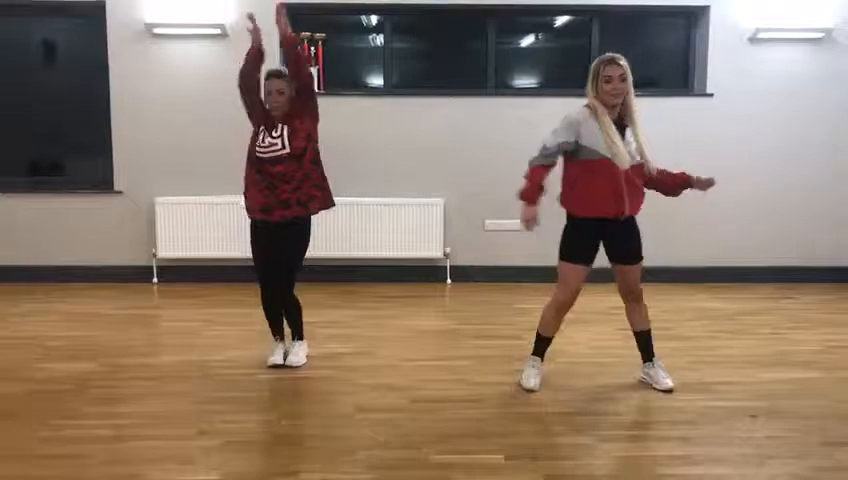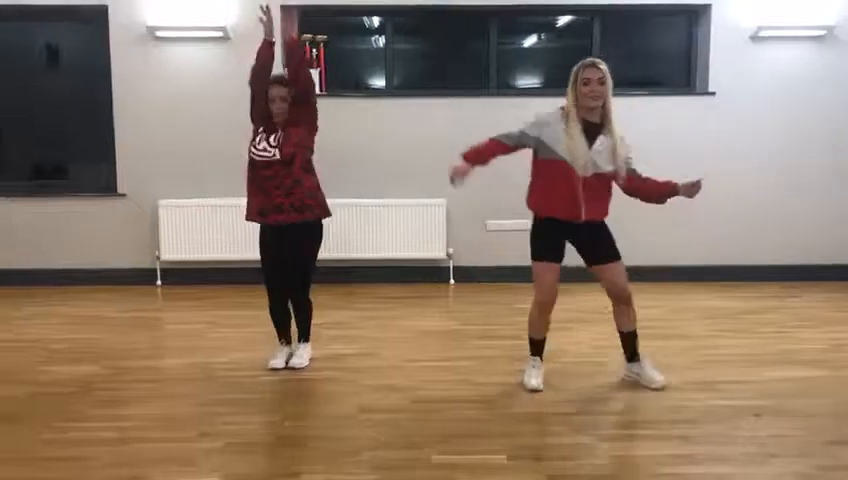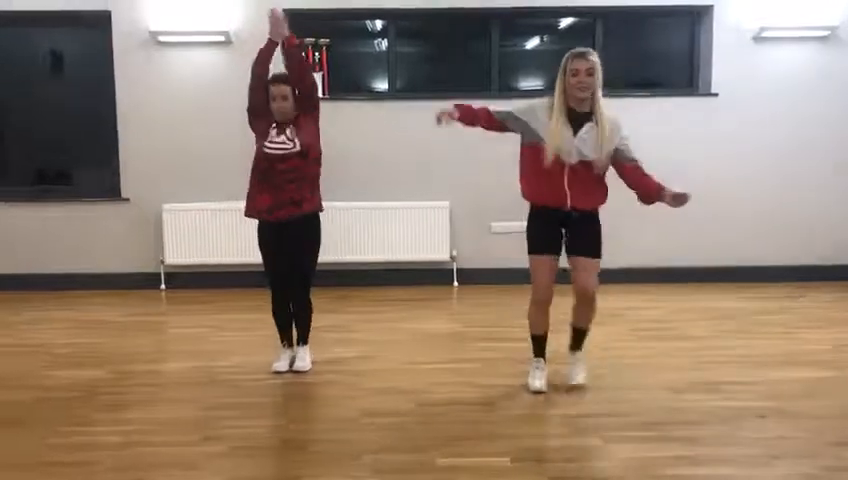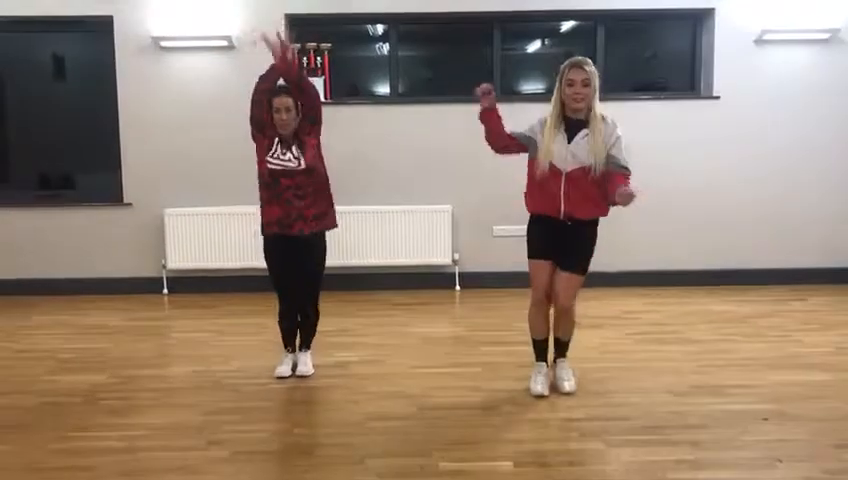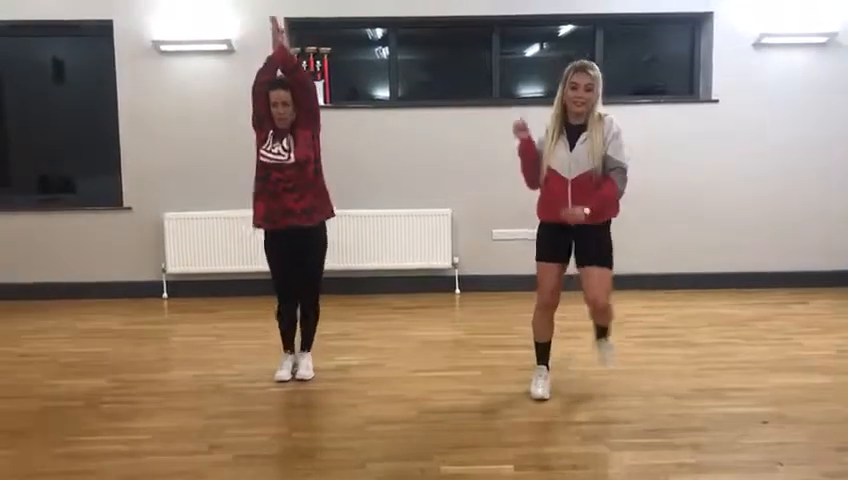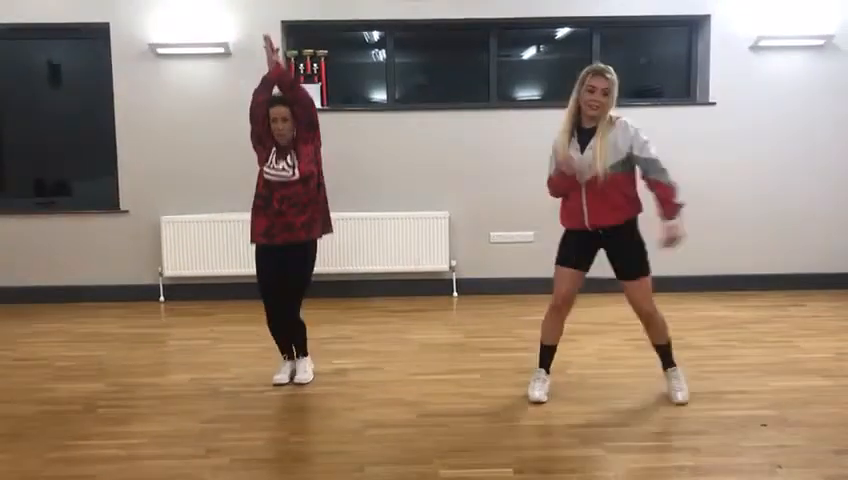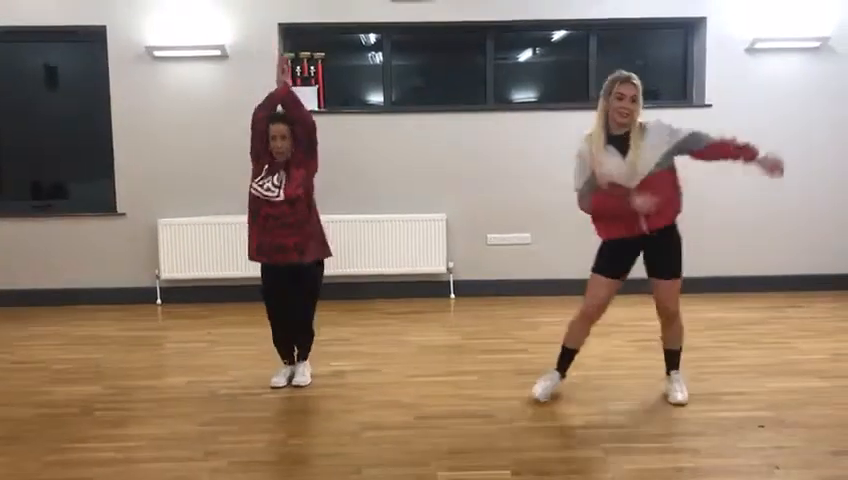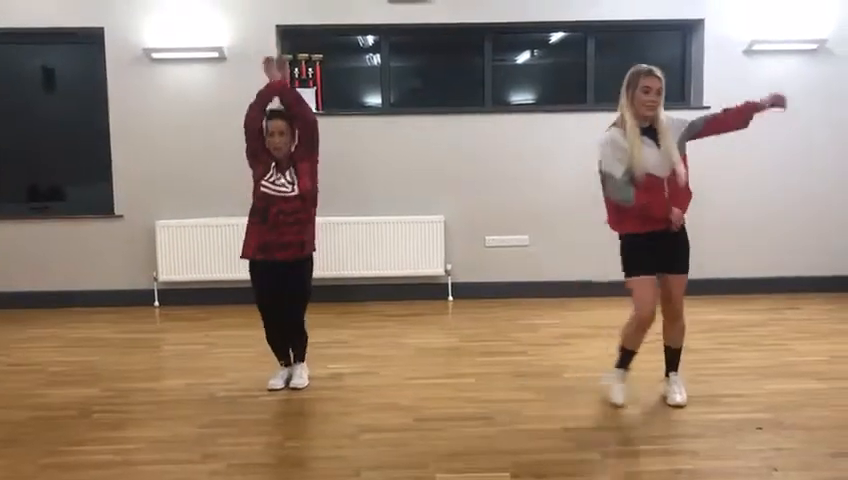
dt=0.2s
person 1, frame 1
left shoulder: (304, 116)
right shoulder: (260, 119)
left elbow: (305, 77)
right elbow: (246, 83)
left wrist: (288, 37)
right wrist: (256, 46)
left hip: (295, 218)
right hip: (262, 218)
left knee: (283, 284)
right knee: (267, 285)
left ankle: (298, 341)
right ankle: (278, 342)
person 1, frame 2
left shoulder: (303, 124)
right shoulder: (262, 124)
left elbow: (303, 84)
right elbow: (257, 84)
left wrist: (291, 40)
right wrist: (268, 39)
left hip: (302, 222)
right hip: (269, 222)
left knee: (298, 289)
right knee: (275, 290)
left ankle: (303, 344)
right ankle: (283, 344)
person 1, frame 3
left shoulder: (308, 121)
right shoulder: (261, 123)
left elbow: (306, 80)
right elbow: (256, 83)
left wrist: (288, 40)
right wrist: (272, 40)
left hip: (304, 219)
right hip: (270, 221)
left knee: (300, 289)
right knee: (278, 290)
left ankle: (303, 347)
right ankle: (285, 348)
person 1, frame 4
left shoulder: (310, 135)
right shoulder: (264, 138)
left elbow: (310, 96)
right elbow: (259, 98)
left wrist: (287, 62)
right wrist: (279, 64)
left hip: (312, 232)
right hip: (278, 233)
left knee: (309, 300)
right knee: (288, 300)
left ankle: (305, 352)
right ankle: (288, 352)
person 1, frame 5
left shoulder: (308, 129)
right shoulder: (264, 131)
left elbow: (306, 88)
right elbow: (258, 90)
left wrist: (285, 52)
right wrist: (275, 53)
left hip: (310, 225)
right hip: (276, 228)
left knee: (309, 295)
right knee: (285, 296)
left ankle: (305, 353)
right ankle: (288, 354)
person 1, frame 6
left shoulder: (309, 144)
right shoulder: (264, 147)
left elbow: (305, 103)
right elbow: (256, 108)
left wrist: (279, 70)
right wrist: (270, 72)
left hip: (302, 240)
right hip: (270, 242)
left knee: (290, 309)
right knee: (273, 309)
left ankle: (304, 358)
right ankle: (287, 359)
person 1, frame 7
left shoulder: (304, 164)
right shoulder: (261, 163)
left elbow: (306, 125)
right elbow: (258, 121)
left wrist: (287, 88)
right wrist: (277, 90)
left hip: (305, 259)
right hip: (271, 259)
left knee: (302, 320)
right knee: (278, 321)
left ankle: (303, 362)
right ankle: (287, 363)
person 1, frame 8
left shoulder: (305, 160)
right shoulder: (259, 161)
left elbow: (308, 121)
right elbow: (251, 121)
left wrist: (283, 84)
right wrist: (271, 85)
left hip: (298, 255)
right hip: (264, 256)
left knee: (293, 318)
right knee: (271, 320)
left ankle: (300, 364)
right ankle: (284, 365)
person 2, frame 1
left shoulder: (630, 126)
right shoulder: (579, 120)
left elbow: (645, 174)
right elbow: (543, 157)
left wrist: (687, 181)
right wrist: (529, 199)
left hip: (623, 222)
right hip: (585, 221)
left knee: (633, 294)
right knee: (564, 298)
left ankle: (649, 364)
right ankle: (536, 360)
person 2, frame 2
left shoulder: (613, 137)
right shoulder: (550, 123)
left elbow: (631, 182)
right elbow: (507, 141)
left wrist: (674, 189)
right wrist: (470, 161)
left hip: (592, 224)
right hip: (550, 222)
left knee: (622, 293)
right knee: (545, 300)
left ankle: (634, 363)
right ankle: (535, 361)
person 2, frame 3
left shoulder: (608, 125)
right shoulder: (539, 113)
left elbow: (630, 169)
right elbow: (495, 119)
left wrist: (662, 194)
right wrist: (459, 113)
left hip: (585, 215)
right hip: (544, 213)
left knee: (586, 291)
right knee: (542, 295)
left ankle: (576, 353)
right ankle: (539, 361)
person 2, frame 4
left shoulder: (607, 129)
right shoulder: (543, 127)
left elbow: (617, 174)
right elbow: (502, 143)
left wrist: (622, 192)
right wrist: (488, 108)
left hip: (582, 225)
right hip: (543, 222)
left knee: (563, 302)
right knee: (540, 298)
left ankle: (561, 361)
right ankle: (540, 365)
person 2, frame 5
left shoulder: (608, 130)
right shoulder: (551, 132)
left elbow: (617, 178)
right elbow: (534, 180)
left wrist: (589, 208)
right wrist: (525, 144)
left hip: (594, 226)
right hip: (553, 225)
left knee: (598, 300)
right knee: (546, 300)
left ankle: (602, 338)
right ankle: (542, 369)
person 2, frame 6
left shoulder: (625, 132)
right shoulder: (565, 136)
left elbow: (656, 174)
right elbow: (555, 189)
left wrist: (671, 217)
right wrist: (564, 173)
left hip: (620, 229)
right hip: (579, 231)
left knee: (645, 308)
right knee: (559, 303)
left ankle: (671, 370)
right ankle: (543, 373)
person 2, frame 7
left shoulder: (658, 134)
right shoulder: (589, 148)
left elbow: (704, 144)
right elbow: (586, 201)
left wrist: (753, 156)
right wrist: (629, 201)
left hip: (662, 233)
right hip: (618, 238)
left knee: (669, 311)
right knee: (590, 310)
left ankle: (673, 375)
right ankle: (557, 373)
person 2, frame 8
left shoulder: (670, 128)
right shoulder: (614, 139)
left elbow: (716, 122)
right elbow: (619, 194)
left wrist: (760, 106)
right wrist: (665, 211)
left hip: (673, 231)
right hip: (637, 234)
left knee: (674, 309)
right knee: (645, 312)
left ankle: (672, 376)
right ankle: (620, 372)
